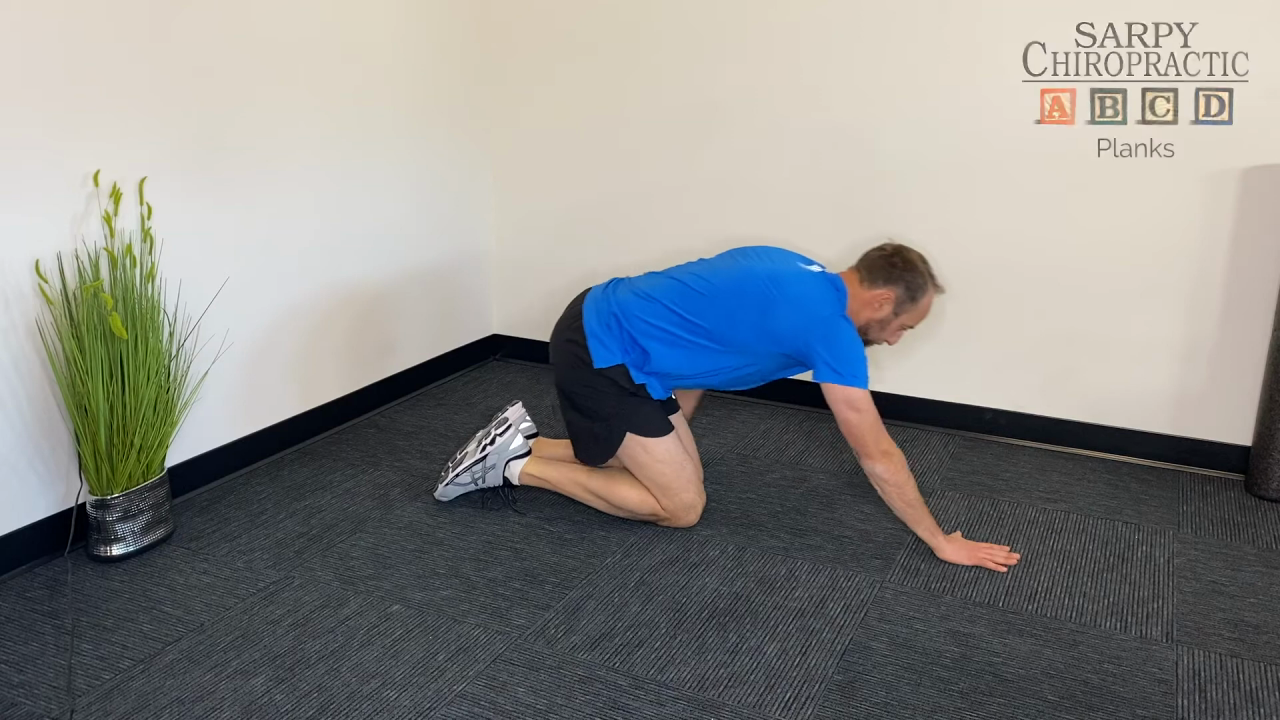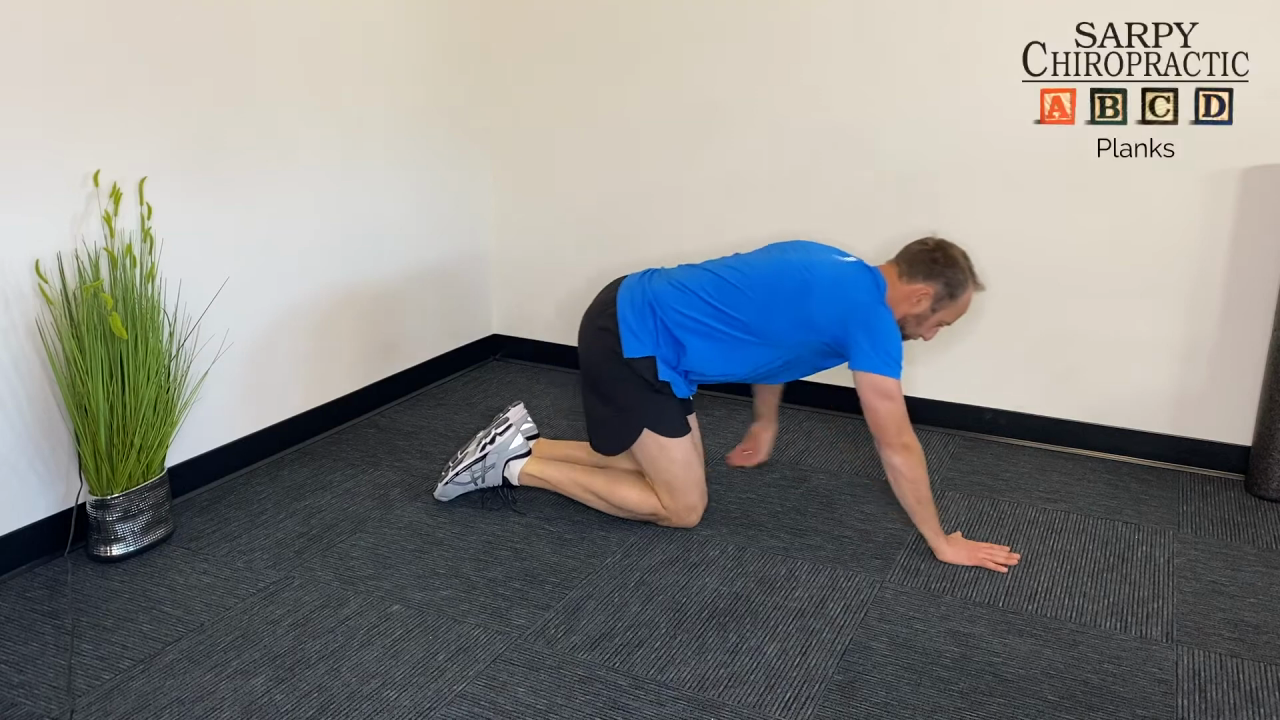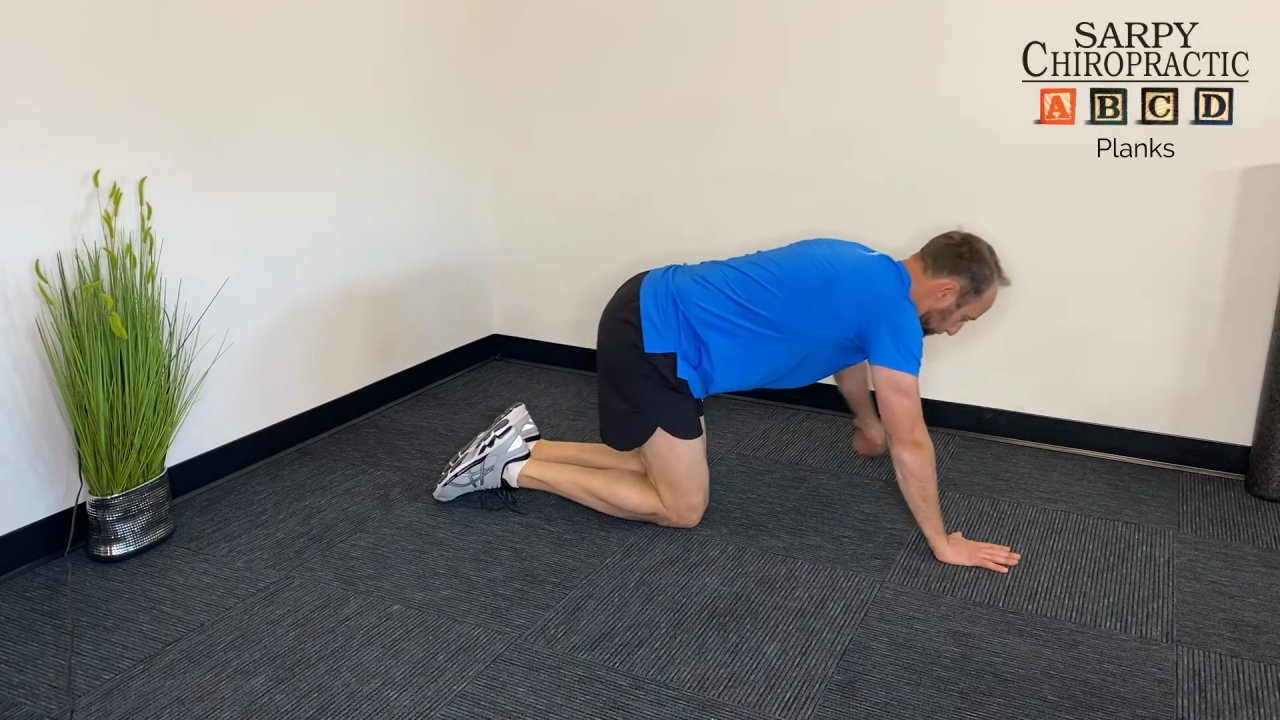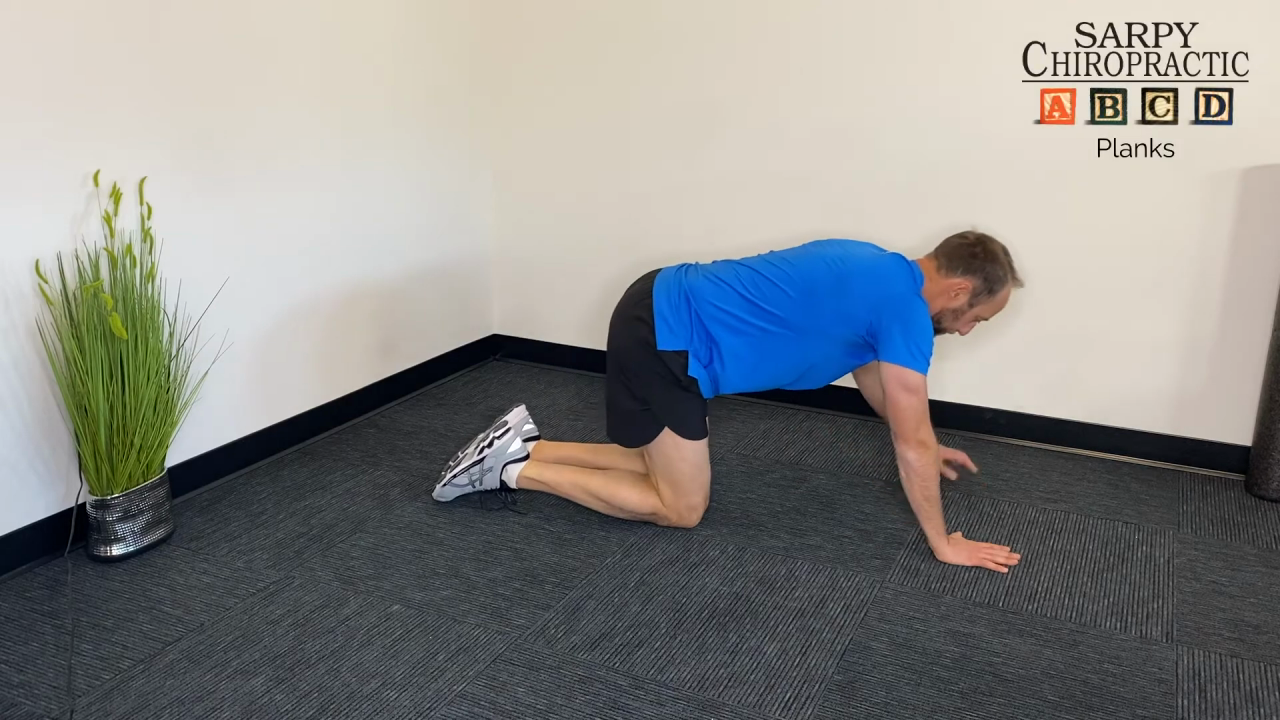
dt=0.2s
person 1, frame 1
left shoulder: (798, 273)
right shoulder: (826, 320)
right elbow: (876, 454)
left wrist: (673, 427)
right wrist: (941, 542)
left hip: (603, 332)
right hip: (601, 354)
left knee: (672, 472)
right knee: (682, 506)
left ankle: (527, 441)
right ankle: (518, 465)
person 1, frame 2
left shoulder: (838, 270)
right shoulder: (868, 310)
right elbow: (898, 447)
left wrist: (765, 423)
right wrist: (942, 543)
left hip: (632, 317)
right hip: (630, 344)
left knee: (672, 469)
right knee: (682, 507)
left ankle: (526, 441)
right ankle: (517, 466)
person 1, frame 3
left shoulder: (866, 269)
right shoulder: (893, 306)
right elbow: (910, 444)
left wrist: (867, 419)
right wrist: (943, 543)
left hip: (651, 313)
right hip: (652, 340)
left knee: (670, 469)
right knee: (682, 508)
left ankle: (526, 444)
right ankle: (516, 469)
person 1, frame 4
left shoulder: (879, 273)
right shoulder: (905, 305)
left elbow: (868, 366)
right elbow: (913, 443)
left wrist: (924, 449)
right wrist: (943, 543)
left hip: (661, 312)
right hip: (664, 339)
left knee: (671, 469)
right knee: (681, 508)
left ankle: (525, 446)
right ankle: (514, 468)
